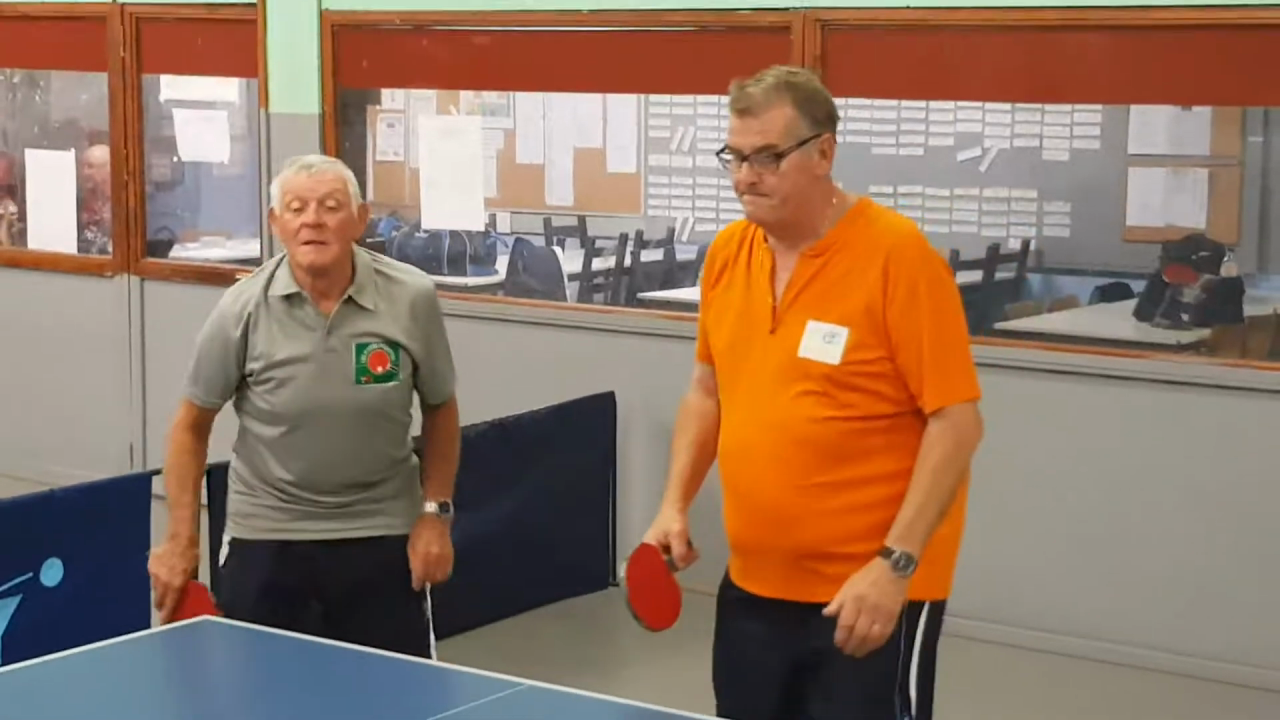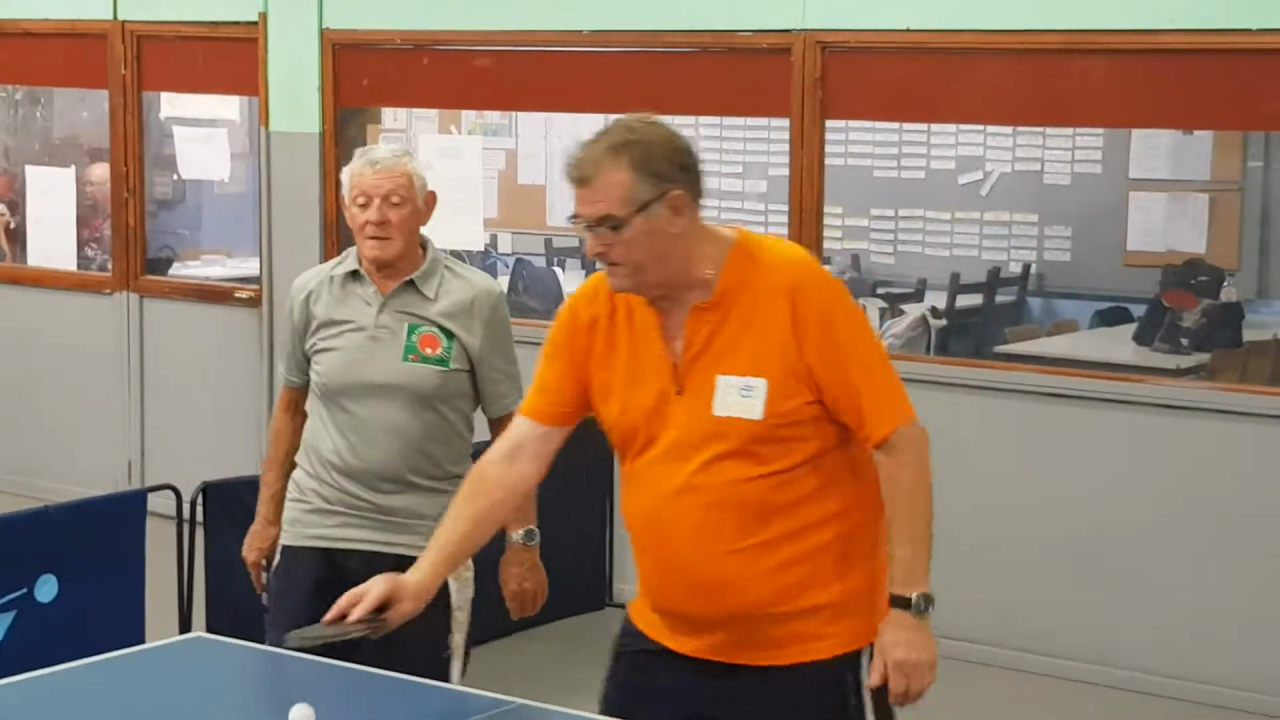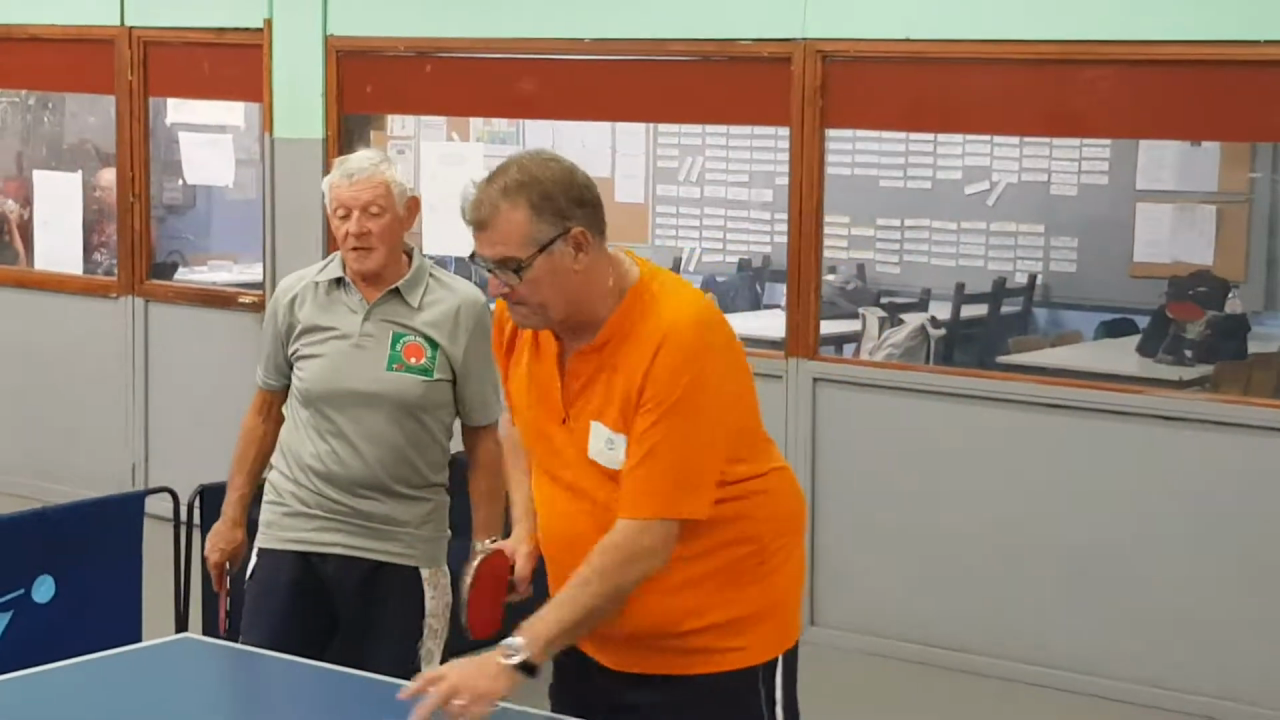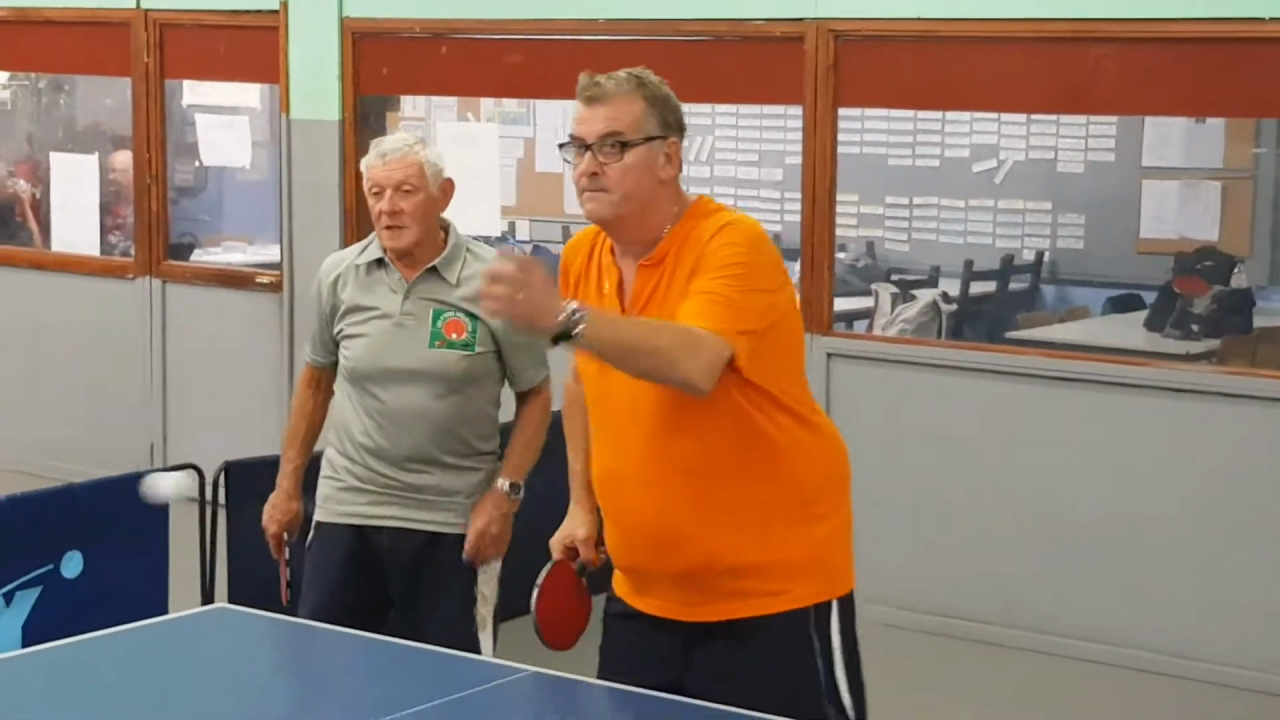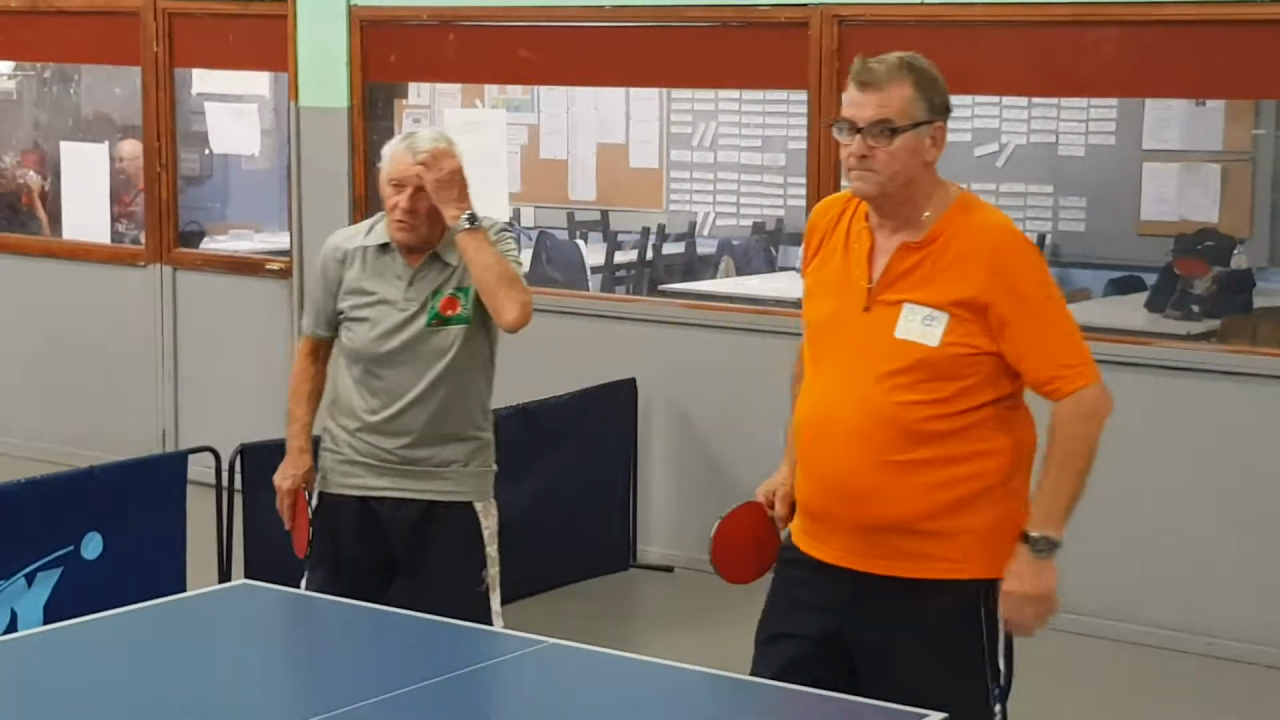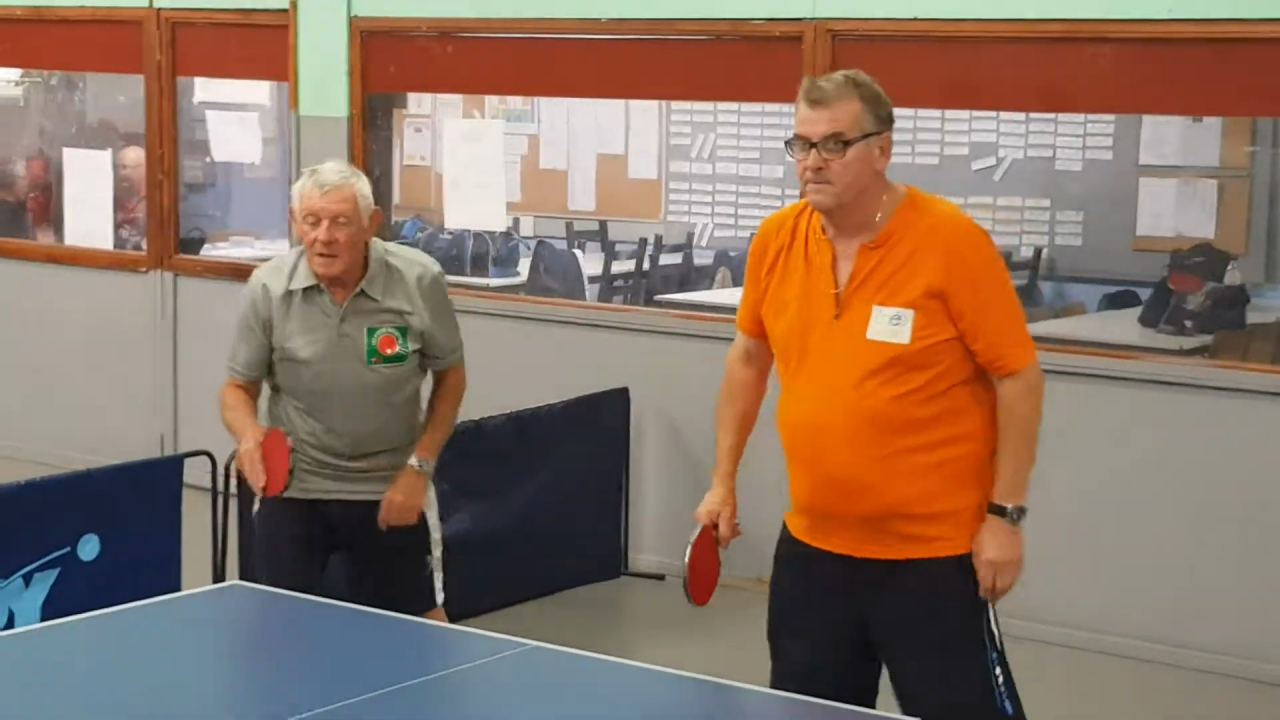
dt=0.7s
person 1, frame 1
left shoulder: (896, 253)
right shoulder: (727, 252)
left elbow: (958, 420)
left wrist: (895, 565)
right wrist: (675, 503)
left hip: (871, 588)
right hip: (754, 585)
person 1, frame 2
left shoulder: (794, 289)
right shoulder: (589, 311)
left elbow: (899, 445)
right elbow: (517, 455)
left wrist: (907, 605)
right wrist: (423, 576)
left hip: (810, 648)
right hip: (665, 641)
person 1, frame 3
left shoulder: (678, 337)
right shoulder: (517, 316)
left elbow: (646, 538)
left wrist: (513, 658)
right wrist: (526, 530)
left hip: (718, 647)
right hip: (590, 641)
person 1, frame 4
left shoulder: (730, 245)
right shoulder: (580, 258)
left elbow: (692, 364)
left wrist: (562, 316)
right wrist: (583, 504)
left hip: (772, 596)
person 1, frame 5
left shoulder: (993, 248)
right shoulder: (825, 224)
left elbow: (1083, 398)
left wrist: (1038, 544)
right wrist: (793, 463)
left hip: (944, 576)
right hip: (815, 554)
person 1, frame 6
left shoulder: (950, 240)
right shoulder: (776, 239)
left elbow: (1020, 378)
right elbow: (749, 359)
left wrist: (1005, 513)
right wrist: (724, 481)
left hip: (935, 549)
right hip: (814, 543)
person 2, frame 1
left shoulder: (411, 297)
right shoulder: (243, 308)
left elbow: (440, 410)
right elbow: (191, 424)
left wrist: (435, 513)
right wrist: (179, 539)
left hip: (383, 531)
right hip: (267, 532)
person 2, frame 2
left shoulder: (475, 299)
right shoulder: (312, 293)
left elbow: (512, 427)
left wrist: (522, 540)
right wrist: (267, 515)
left hip: (424, 546)
right hip: (314, 537)
person 2, frame 3
left shoulder: (460, 308)
right shoulder: (294, 297)
left elbow: (484, 439)
right elbow: (266, 410)
right wrist: (233, 516)
left hip: (400, 555)
right hip: (290, 541)
person 2, frame 4
right shoulder: (339, 276)
left elbow: (536, 395)
left wrist: (504, 493)
right wrist: (287, 486)
left hip: (449, 523)
right hip: (347, 515)
person 2, frame 5
left shoulder: (487, 242)
right shoulder: (343, 252)
left elbow: (514, 313)
right elbow: (313, 352)
left wrist: (460, 217)
right wrist: (298, 448)
left hip: (450, 490)
right hip: (348, 483)
person 2, frame 6
left shoulder: (420, 280)
right shoulder: (268, 288)
left elbow: (450, 378)
right elbow: (238, 389)
left wrist: (417, 469)
right wrist: (249, 434)
left hip: (391, 486)
right hip: (294, 486)
